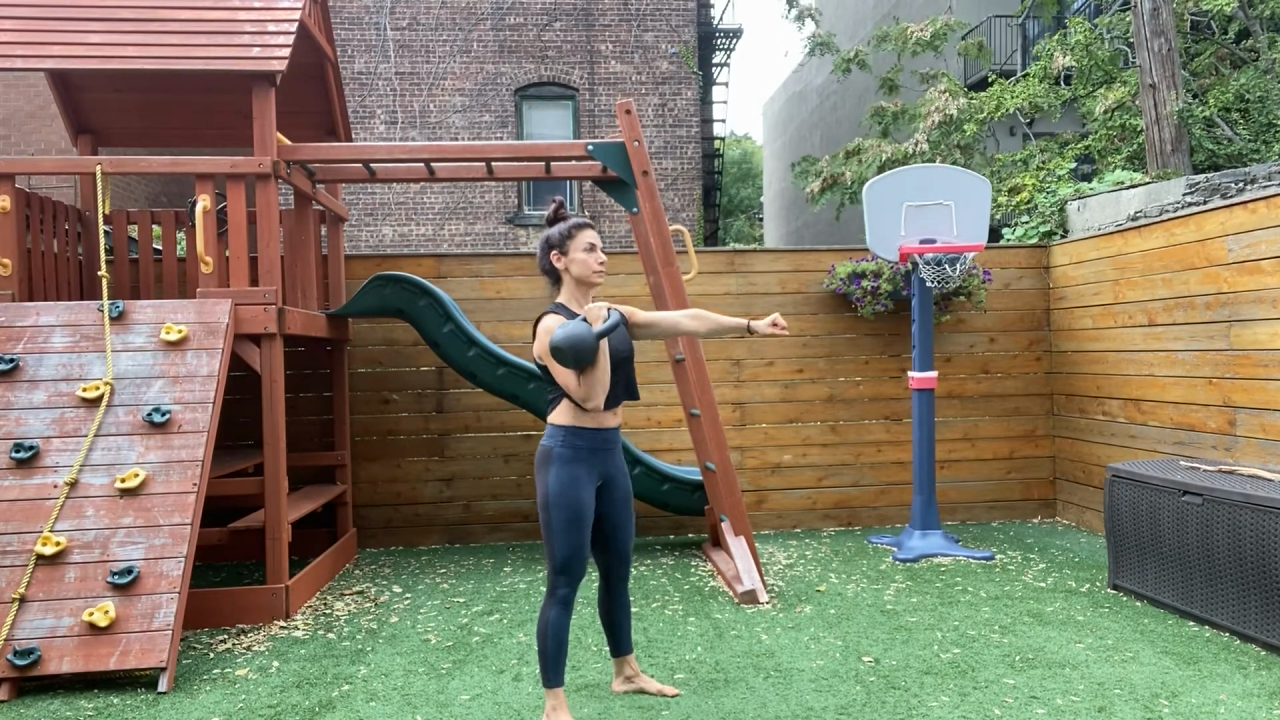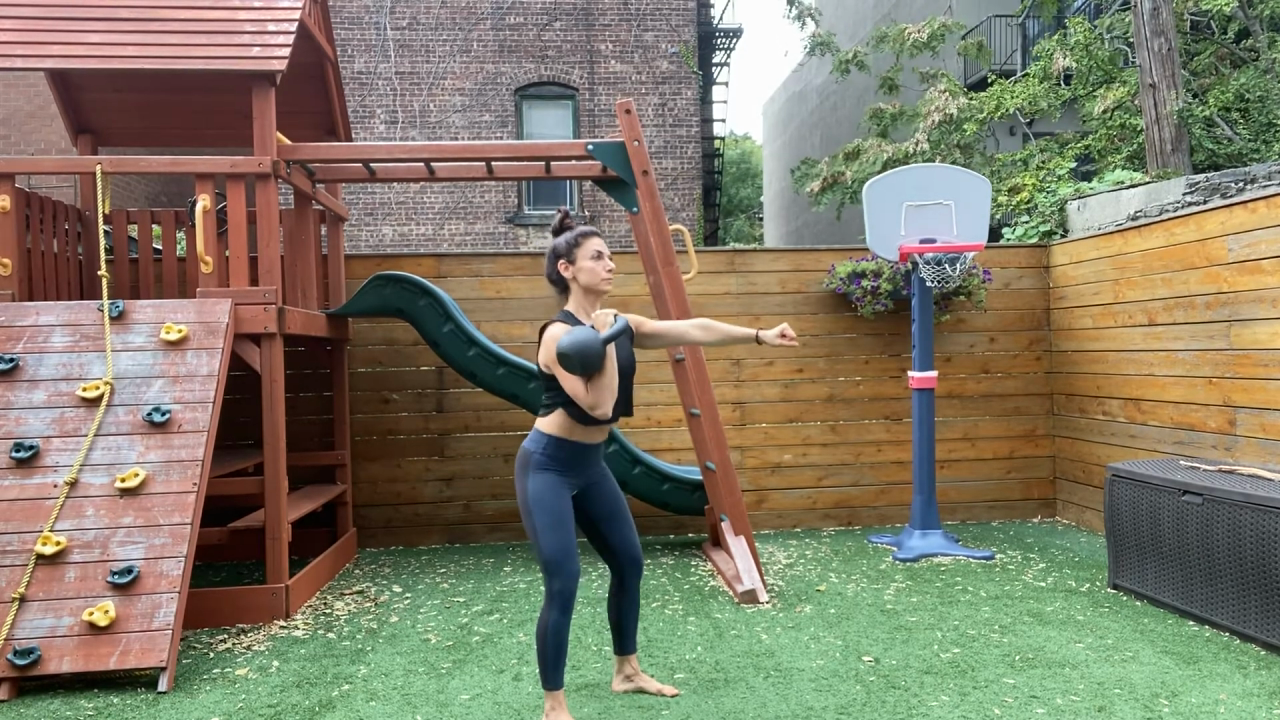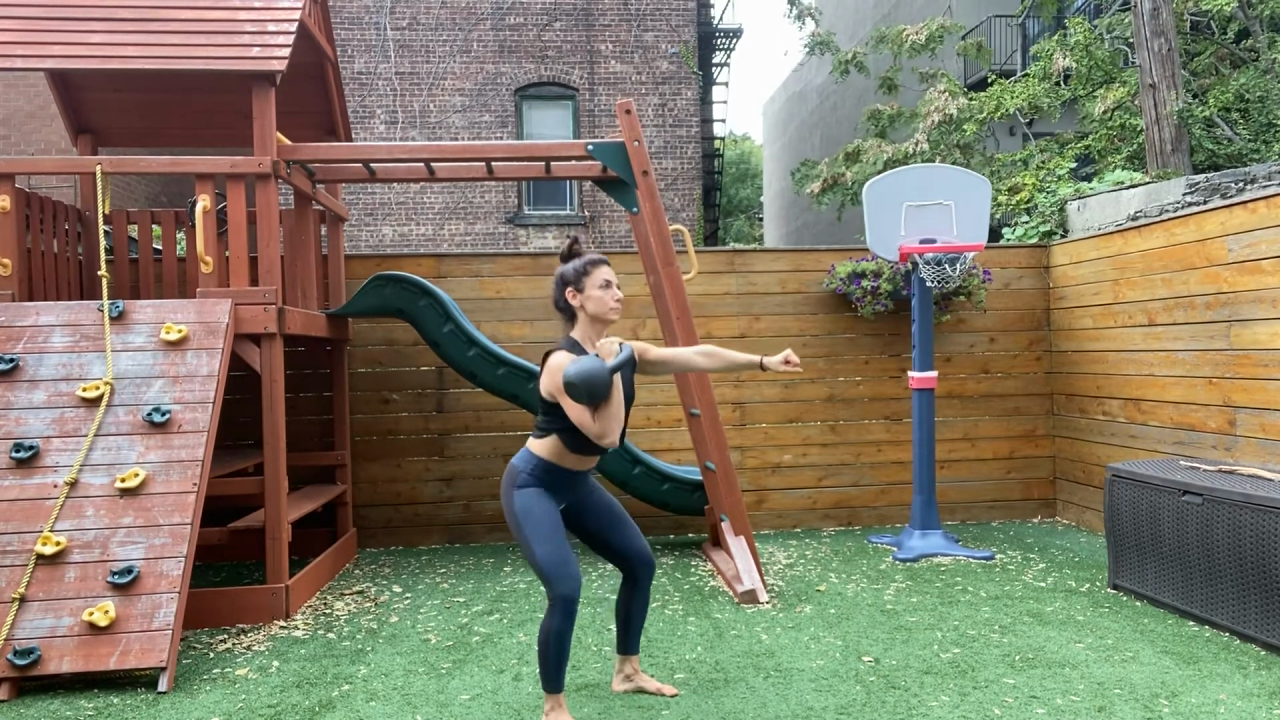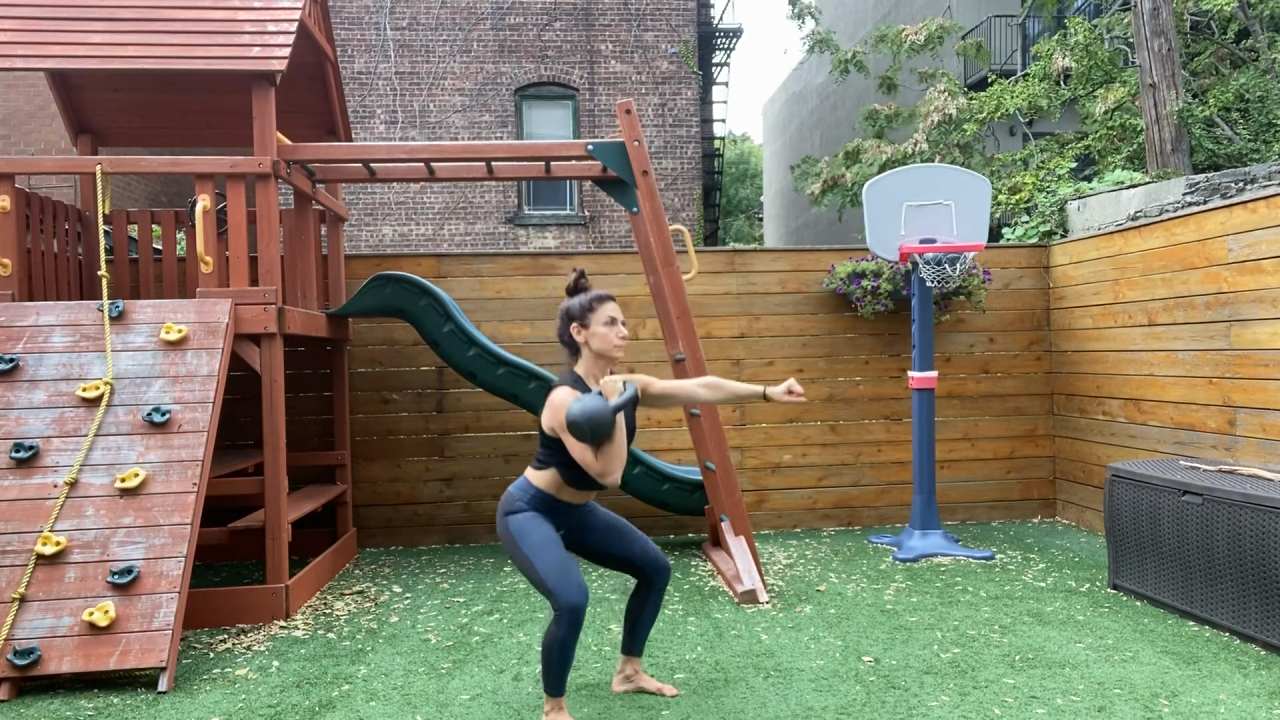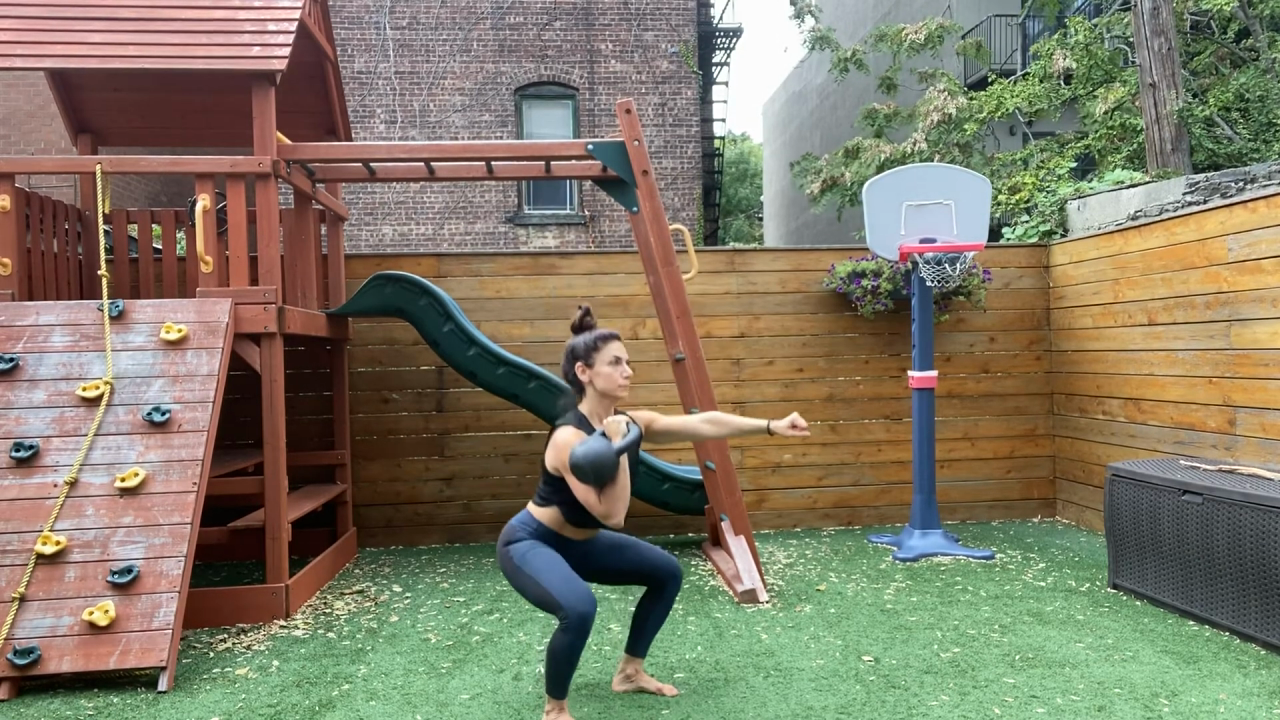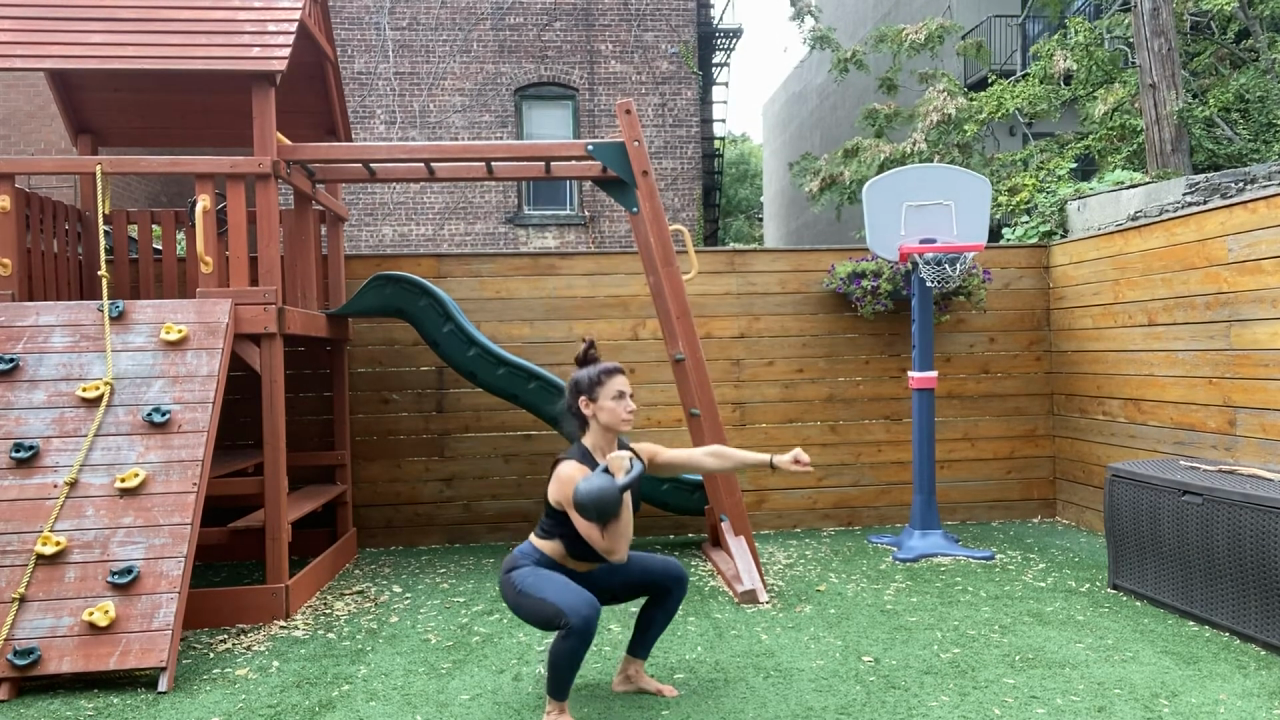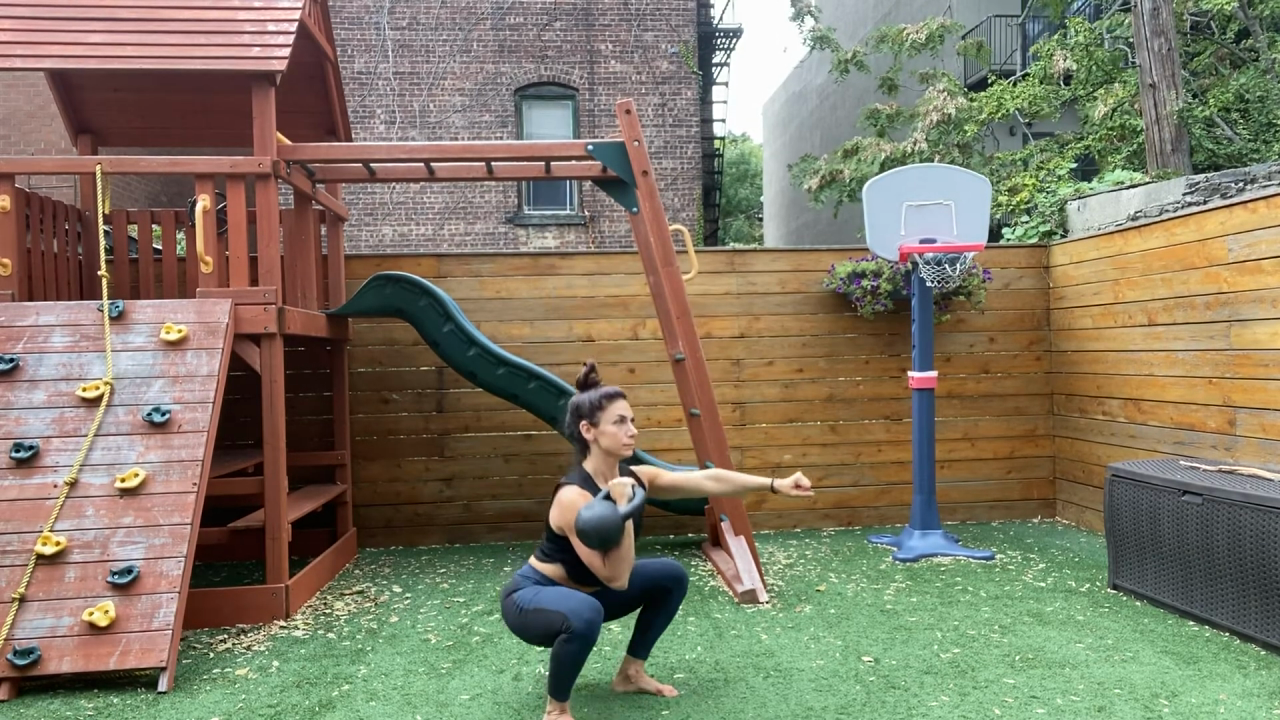
dt=0.2s
person 1, frame 1
left shoulder: (613, 315)
right shoulder: (552, 325)
left elbow: (686, 320)
right elbow: (590, 397)
left wrist: (751, 326)
right wrist: (596, 333)
left hip: (608, 454)
right hip: (568, 456)
left knee: (617, 568)
right knee: (565, 581)
left ankle: (626, 671)
person 1, frame 2
left shoulder: (618, 324)
right shoulder: (558, 334)
left elbow: (693, 330)
right elbow: (599, 407)
left wrist: (759, 336)
right wrist: (601, 341)
left hip: (589, 464)
right hip: (547, 466)
left knee: (628, 563)
right knee: (563, 583)
left ankle: (627, 670)
person 1, frame 3
left shoulder: (622, 352)
right shoulder: (562, 363)
left elbow: (697, 356)
right elbow: (606, 435)
left wrist: (764, 362)
right wrist: (607, 369)
left hip: (577, 483)
right hip: (532, 485)
left knee: (639, 563)
right knee: (565, 589)
left ankle: (627, 670)
person 1, frame 4
left shoulder: (626, 386)
right shoulder: (564, 399)
left elbow: (701, 388)
right elbow: (609, 473)
left wrist: (768, 392)
right wrist: (611, 407)
left hip: (576, 511)
right hip: (528, 512)
left knee: (655, 567)
right knee: (571, 599)
left ankle: (629, 671)
person 1, frame 5
left shoulder: (629, 423)
right shoulder: (568, 437)
left elbow: (705, 424)
right elbow: (612, 514)
left wrist: (773, 426)
right wrist: (617, 448)
left hip: (580, 543)
right hip: (529, 544)
left knee: (666, 572)
right knee: (579, 607)
left ankle: (630, 671)
person 1, frame 6
left shoulder: (631, 454)
right shoulder: (571, 472)
left elbow: (708, 457)
right elbow: (615, 551)
left wrist: (775, 460)
right wrist: (619, 483)
left hip: (583, 573)
right hip: (530, 574)
left knee: (672, 576)
right knee: (581, 613)
left ankle: (631, 671)
person 1, frame 7
left shoulder: (633, 478)
right shoulder: (573, 497)
left elbow: (709, 480)
right elbow: (616, 579)
left wrist: (776, 484)
right wrist: (621, 509)
right hip: (530, 596)
left knee: (672, 576)
right knee: (584, 615)
left ankle: (630, 672)
